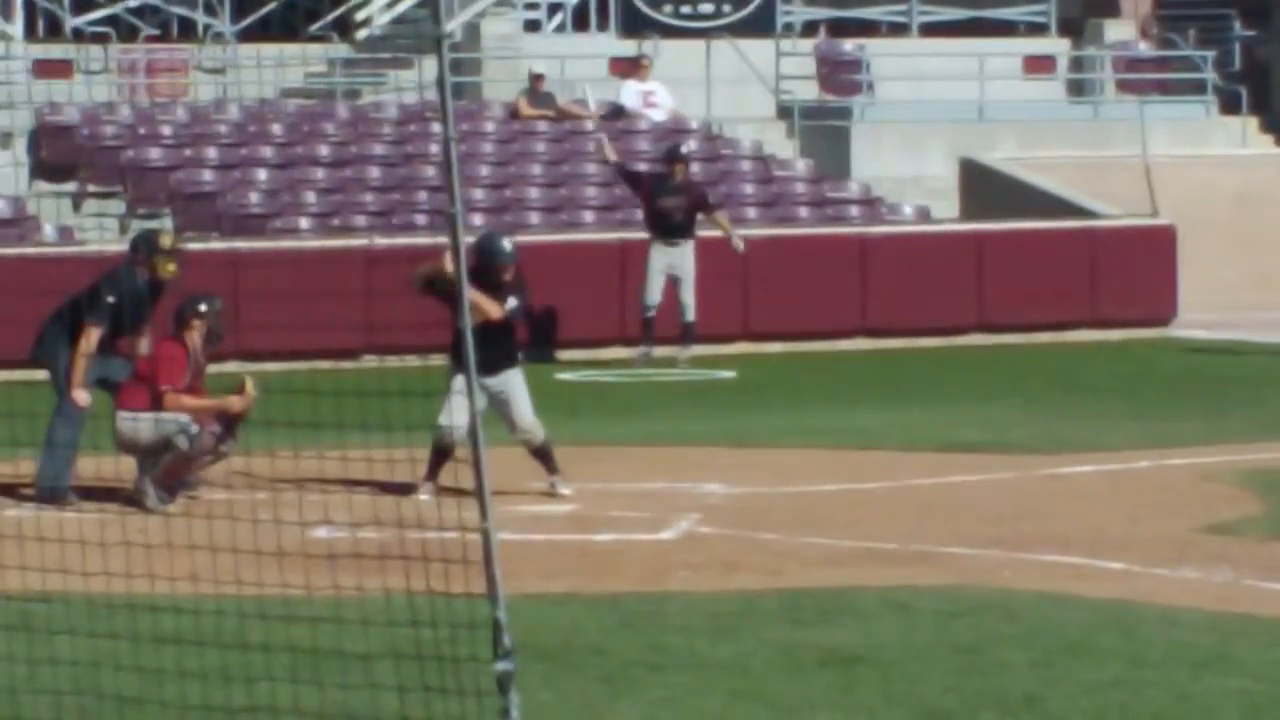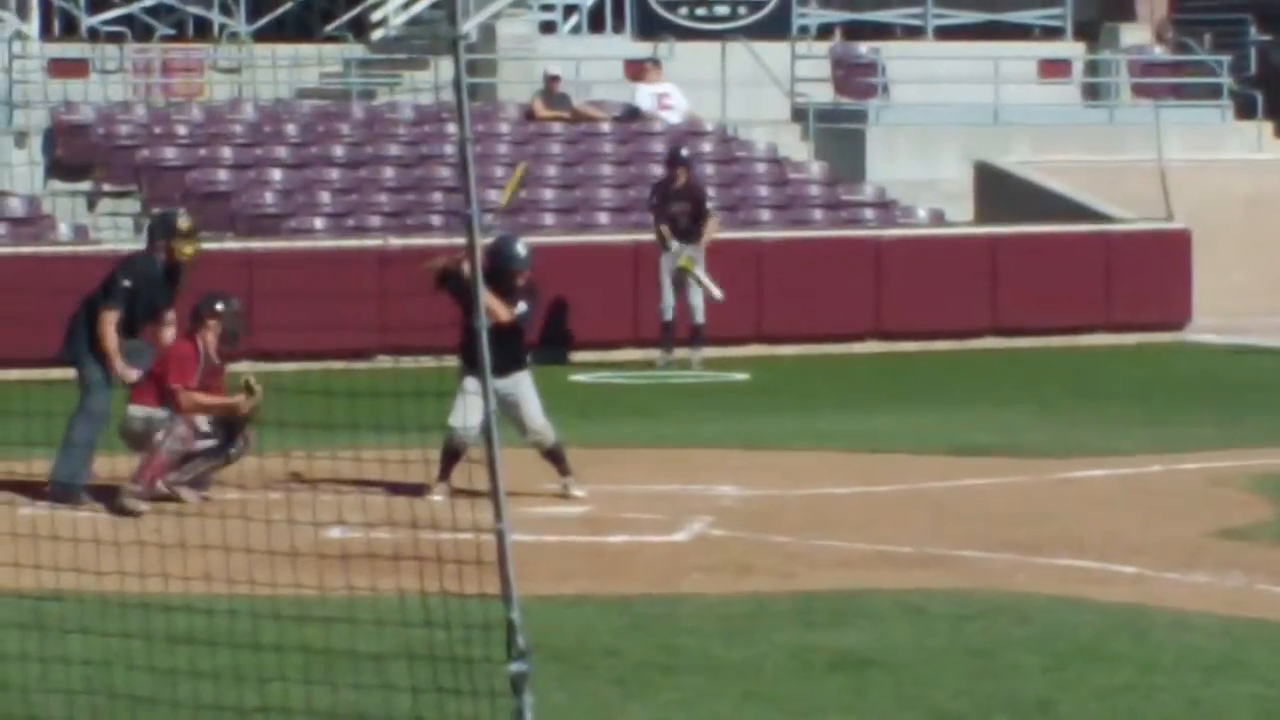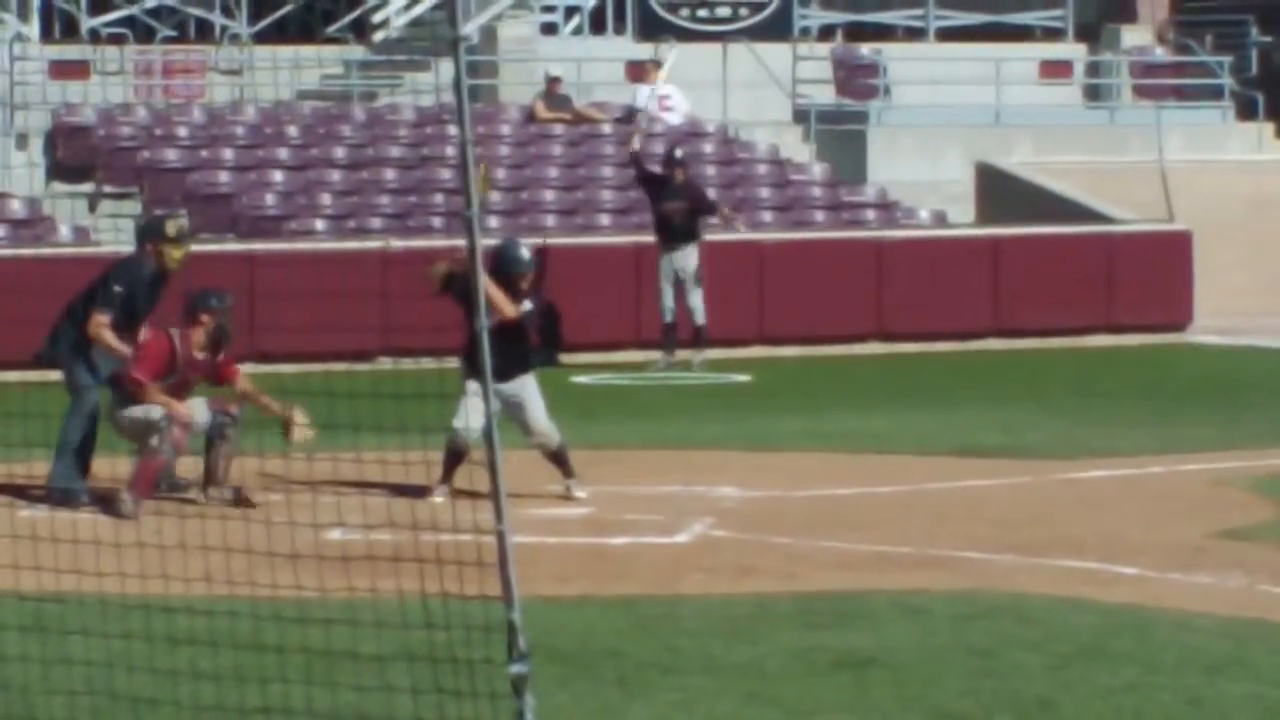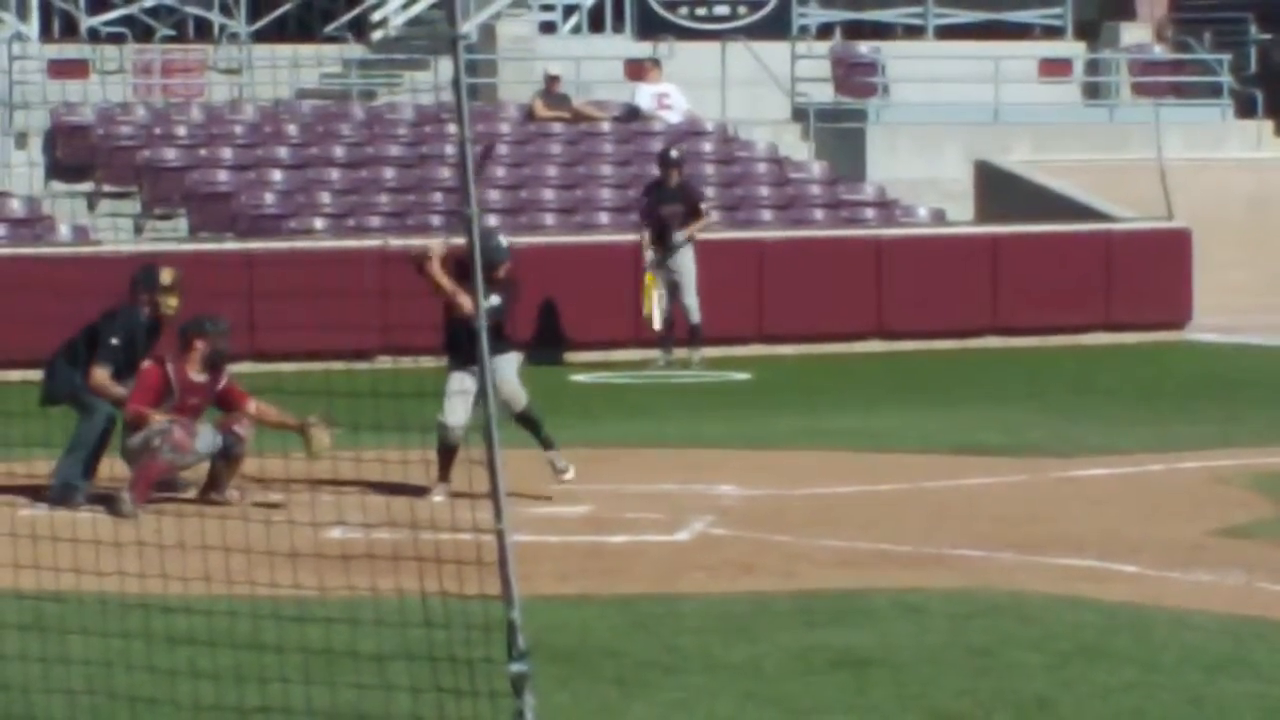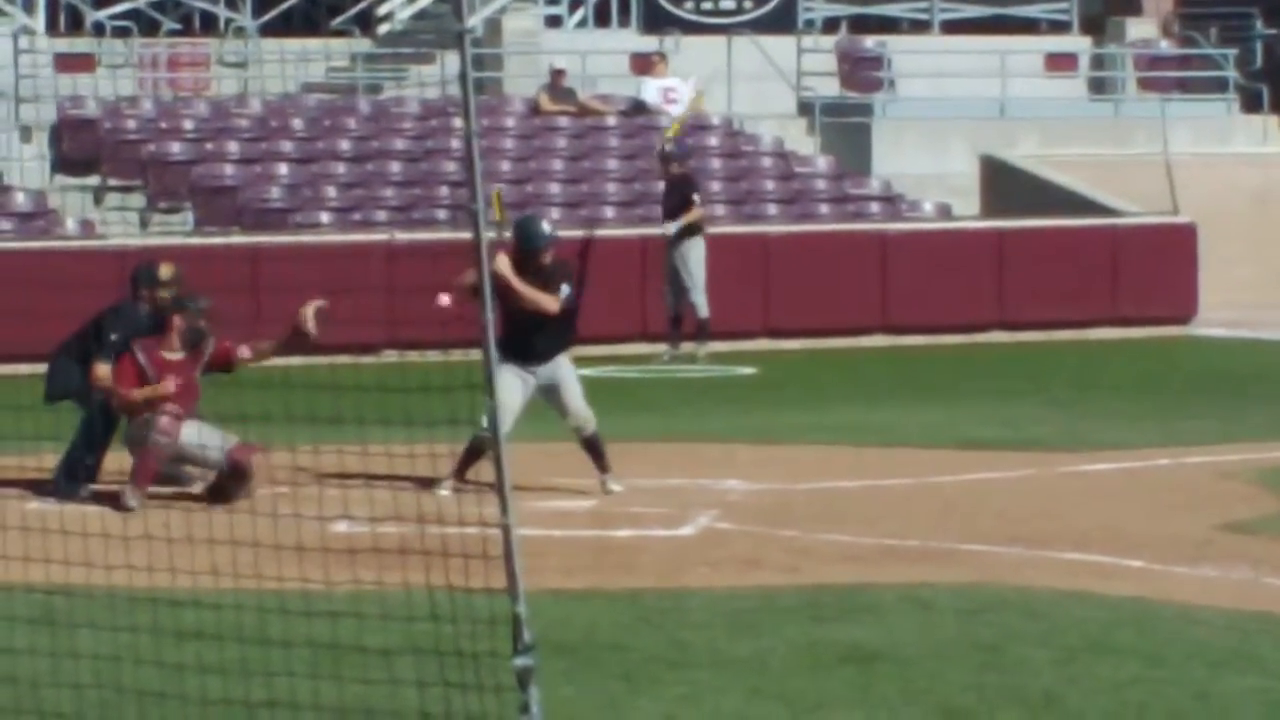
dt=0.5s
person 1, frame 1
left shoulder: (152, 284)
right shoulder: (116, 285)
left elbow: (141, 328)
right elbow: (89, 339)
right wrist: (76, 386)
left hip: (104, 347)
right hip: (66, 342)
right knee: (74, 406)
right ankle: (51, 485)
person 1, frame 2
left shoulder: (172, 269)
right shoulder: (133, 269)
left elbow: (165, 313)
right elbow: (106, 323)
right wrist: (119, 366)
left hip: (132, 339)
right hip: (94, 338)
right knee: (96, 404)
right ankle: (66, 482)
person 1, frame 3
left shoulder: (157, 273)
right shoulder: (126, 273)
right elbow: (95, 328)
right wrist: (129, 353)
left hip: (113, 340)
right hip: (79, 339)
right knee: (88, 405)
right ankle: (64, 486)
person 1, frame 4
left shoulder: (151, 320)
right shoulder: (121, 322)
left elbow: (137, 359)
right elbow: (97, 380)
left hip: (111, 374)
right hip: (72, 373)
right knee: (103, 412)
right ankle: (66, 485)
person 1, frame 5
left shoulder: (154, 316)
right shoulder: (122, 318)
right elbow: (100, 377)
left hip: (110, 367)
right hip: (75, 369)
right knee: (105, 406)
right ankle: (69, 480)
person 2, frame 1
left shoulder: (514, 286)
right shoulder: (460, 280)
left elbow: (495, 312)
right elbow: (417, 280)
left wrist: (458, 279)
right wrist: (442, 268)
left hip: (505, 371)
right hip: (466, 371)
left knee: (527, 426)
right knee: (451, 429)
left ankle: (555, 476)
right ankle: (430, 479)
person 2, frame 2
left shoulder: (525, 292)
right shoulder: (469, 281)
left elbow: (503, 315)
right elbow: (433, 269)
left wrist: (474, 279)
right wrist: (458, 260)
left hip: (514, 374)
right hip: (475, 374)
left knee: (538, 428)
right knee: (461, 430)
left ankle: (568, 478)
right ankle: (442, 481)
person 2, frame 3
left shoulder: (527, 295)
right shoulder: (471, 285)
left elbow: (510, 311)
right elbow: (434, 275)
left wrist: (481, 274)
right wrist: (459, 264)
left hip: (519, 377)
right hip: (479, 378)
left knee: (543, 430)
right knee: (463, 432)
left ankle: (570, 478)
right ankle: (444, 482)
person 2, frame 4
left shoulder: (504, 284)
right shoulder: (456, 269)
left elbow: (470, 307)
right elbow: (420, 262)
left wrist: (438, 272)
right wrist: (437, 255)
left hip: (498, 355)
right hip: (462, 364)
left knee: (512, 395)
right knee: (451, 424)
left ankle: (551, 451)
right ankle: (443, 481)
person 2, frame 5
left shoulder: (560, 270)
right shoulder: (505, 270)
left elbow: (553, 306)
right elbow: (462, 284)
left wrist: (511, 278)
right wrist: (487, 269)
left hip: (554, 361)
right hip: (514, 364)
left knee: (580, 417)
right knee: (492, 428)
left ankle: (605, 474)
right ankle: (456, 474)
person 3, frame 1
left shoulder: (694, 188)
right shoulder: (651, 182)
left elbow: (712, 210)
right elbow: (624, 171)
left wrist: (732, 234)
right wrist: (609, 152)
left hip: (684, 247)
right hip: (659, 247)
left knee: (687, 300)
right knee: (651, 299)
left ankle: (685, 351)
right ankle: (646, 348)
person 3, frame 2
left shoulder: (696, 190)
right shoulder: (659, 189)
left elbow: (711, 220)
right elbow: (659, 218)
left wrist: (700, 248)
right wrist: (673, 243)
left hip: (692, 250)
right hip: (668, 250)
left knee: (695, 302)
right knee: (666, 303)
left ankle: (697, 352)
right ankle: (666, 351)
person 3, frame 3
left shoulder: (693, 188)
right shoulder: (655, 184)
left elbow: (714, 208)
right elbow: (636, 161)
left wrist: (733, 219)
right wrist: (636, 137)
left hip: (689, 250)
right hip: (666, 252)
left knee: (695, 302)
right knee: (666, 304)
left ankle: (699, 352)
right ankle: (667, 352)
person 3, frame 4
left shoulder: (689, 189)
right shoulder: (652, 189)
left elbow: (705, 218)
right elbow: (645, 221)
left wrist: (686, 232)
right wrist: (647, 250)
left hip: (682, 251)
right hip: (659, 253)
left knee: (689, 300)
right knee: (663, 304)
left ankle: (696, 350)
right ankle: (666, 351)
person 3, frame 5
left shoulder: (688, 181)
right shoulder: (671, 181)
left elbow: (700, 209)
left wrist: (677, 224)
left hip: (691, 244)
right hip: (673, 245)
left knee: (697, 295)
right knee: (673, 297)
left ankle: (702, 344)
right ankle: (674, 344)
person 4, frame 1
left shoulder: (196, 357)
right shoulder: (172, 351)
left elbow: (196, 404)
right elbow: (169, 401)
left wrist: (233, 404)
right wrist: (221, 404)
left hip: (155, 426)
right hip: (133, 424)
left knee: (223, 435)
right knee: (203, 429)
left ankle: (162, 478)
right ankle: (151, 486)
person 4, frame 2
left shoulder: (216, 359)
right shoulder: (184, 350)
left elbow: (215, 408)
right elbow: (183, 400)
left wrist: (243, 404)
right wrist: (231, 402)
left hip: (176, 424)
right hip: (142, 420)
left knee: (236, 440)
right knee: (181, 427)
left ankle: (171, 481)
right ankle: (135, 492)
person 4, frame 3
left shoulder: (214, 354)
right shoulder: (165, 343)
left elbow: (242, 384)
right elbow: (133, 382)
left wrist: (280, 411)
right wrist: (171, 404)
right hip: (130, 410)
left knee: (226, 413)
right knee: (176, 432)
left ankle: (214, 487)
right ankle: (128, 496)
person 4, frame 4
left shoulder: (217, 378)
right shoulder: (160, 371)
left elbow: (254, 407)
right elbow: (132, 414)
left wrist: (300, 425)
right wrist: (175, 420)
left hip: (181, 447)
right hip: (141, 446)
left knee: (240, 427)
right knee: (178, 433)
left ankle: (215, 490)
right ankle: (131, 497)
person 4, frame 5
left shoulder: (204, 349)
right shoulder: (140, 354)
left elbow: (249, 352)
right elbow: (118, 400)
left wrist: (296, 334)
right wrist: (156, 390)
left hip: (185, 431)
right hip: (146, 432)
left knee: (244, 458)
right knee: (165, 421)
left ankle: (220, 490)
right ankle: (134, 489)
